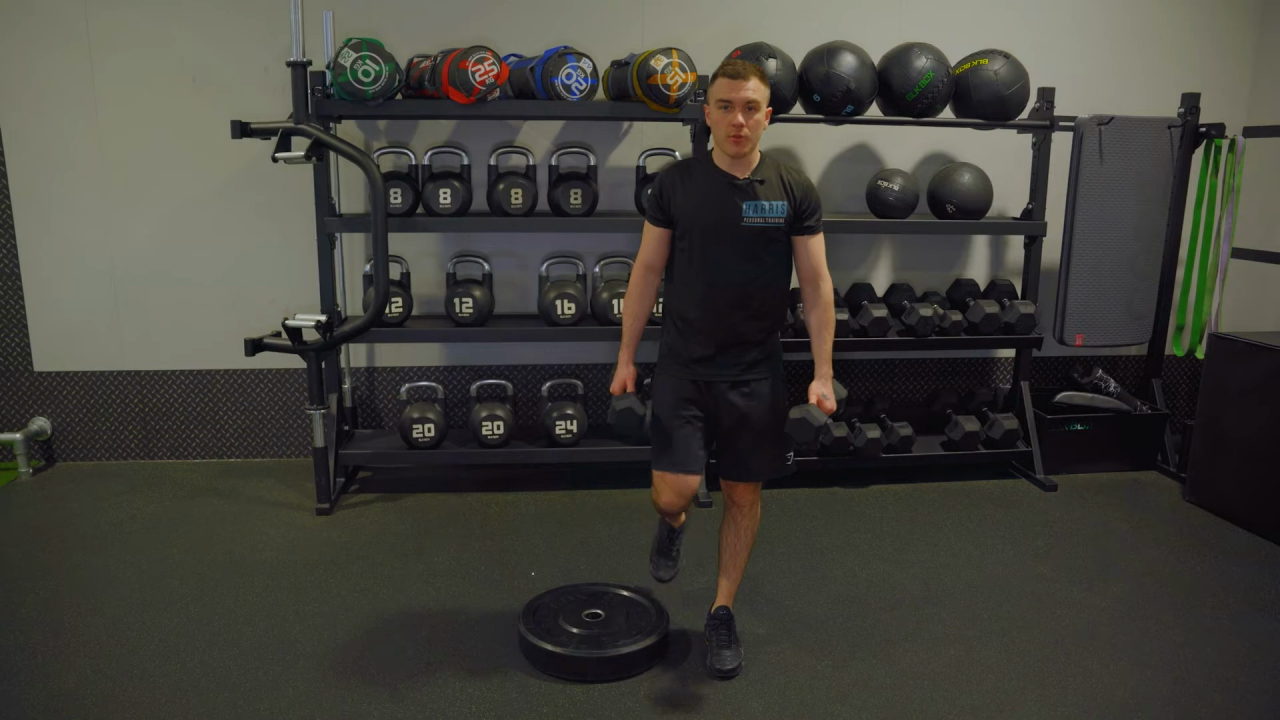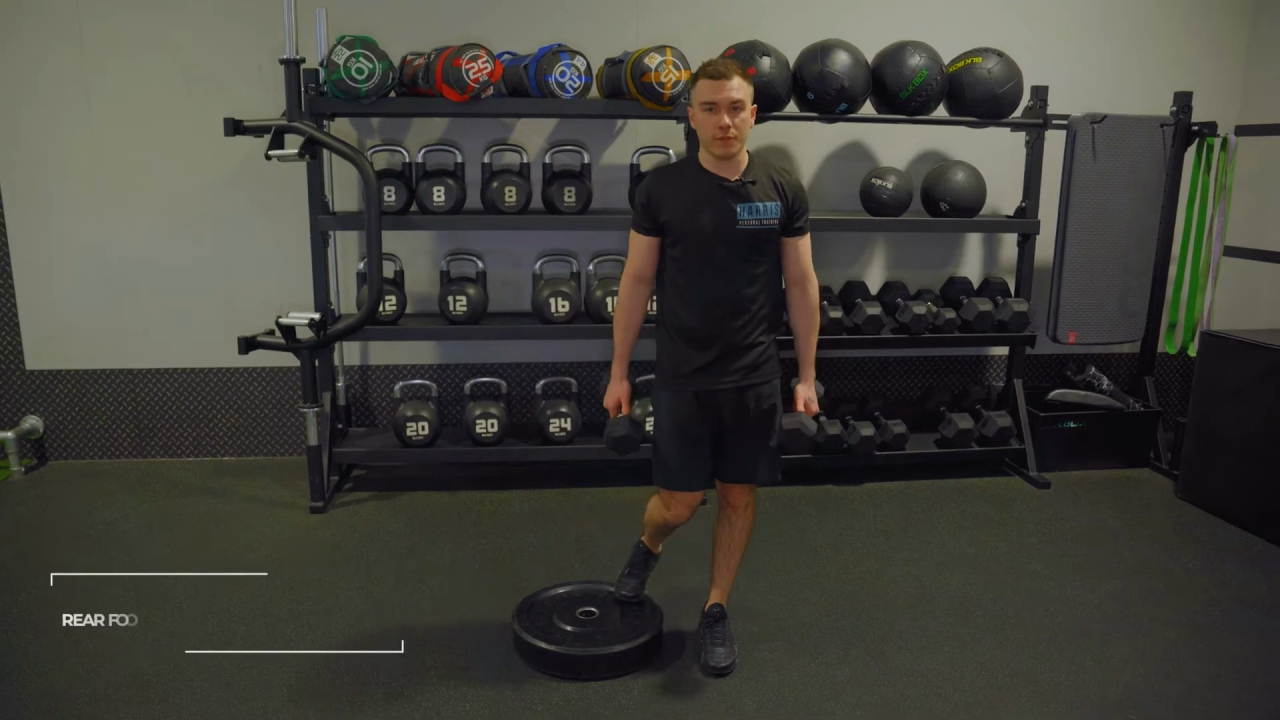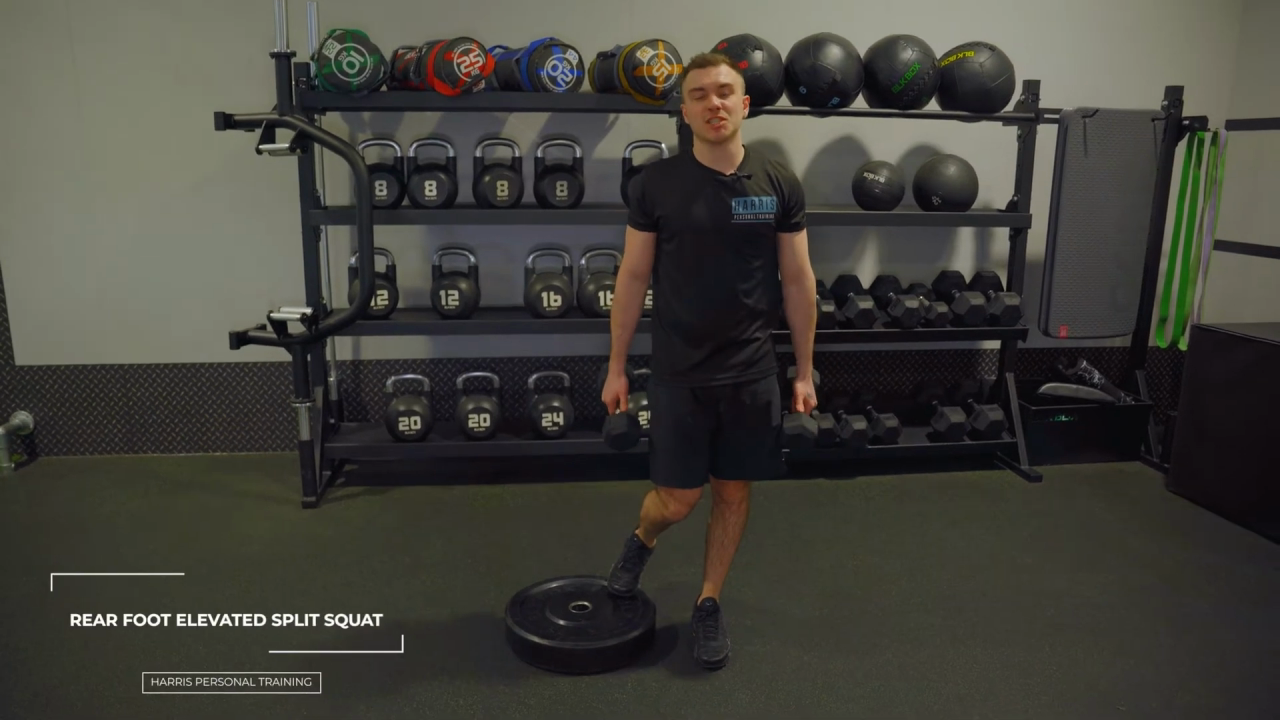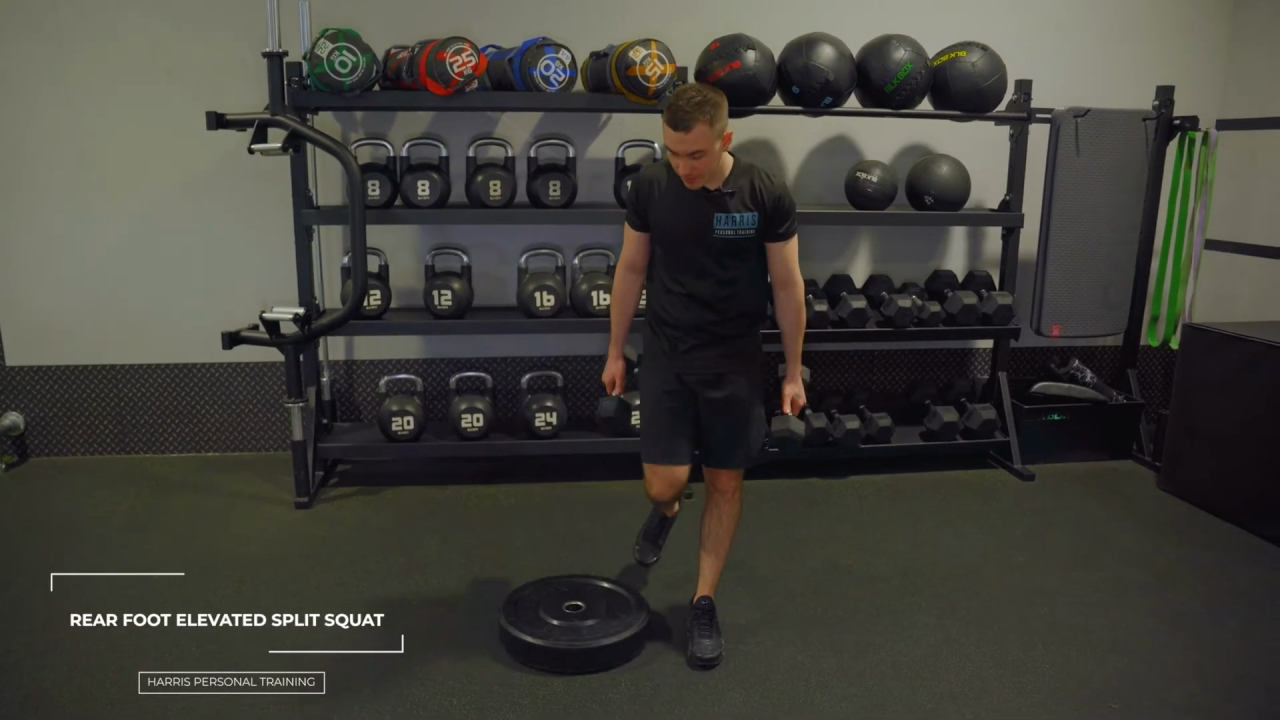
dt=1s
person 1, frame 1
left shoulder: (793, 189)
right shoulder: (675, 182)
left elbow: (816, 283)
right elbow: (647, 271)
left wrist: (822, 374)
right wrist: (626, 356)
left hip: (755, 372)
right hip: (683, 366)
left knee: (744, 492)
right knee: (672, 490)
left ankle: (722, 611)
right ankle: (673, 524)
person 1, frame 2
left shoulder: (783, 189)
right shoulder: (661, 188)
left elbow: (801, 284)
right elbow: (637, 281)
left wrist: (806, 376)
right wrist: (618, 372)
left hip: (755, 377)
right hip: (683, 377)
left knee: (739, 495)
right knee: (679, 502)
left ankle: (716, 610)
right ankle: (647, 546)
person 1, frame 3
left shoulder: (779, 184)
right shoulder: (656, 183)
left elbow: (798, 281)
right elbow: (633, 277)
left wrist: (805, 370)
right wrist: (616, 367)
left hip: (751, 372)
right hip: (679, 372)
left knee: (733, 492)
right knee: (676, 498)
left ankle: (708, 604)
right ankle: (641, 540)
person 1, frame 4
left shoulder: (767, 195)
right shoulder: (649, 186)
left elbow: (787, 285)
right elbow: (631, 270)
left wrist: (793, 373)
right wrist: (615, 351)
left hip: (736, 362)
right hip: (667, 356)
left knee: (725, 482)
right knee: (665, 481)
left ankle: (704, 601)
right ankle: (663, 513)
